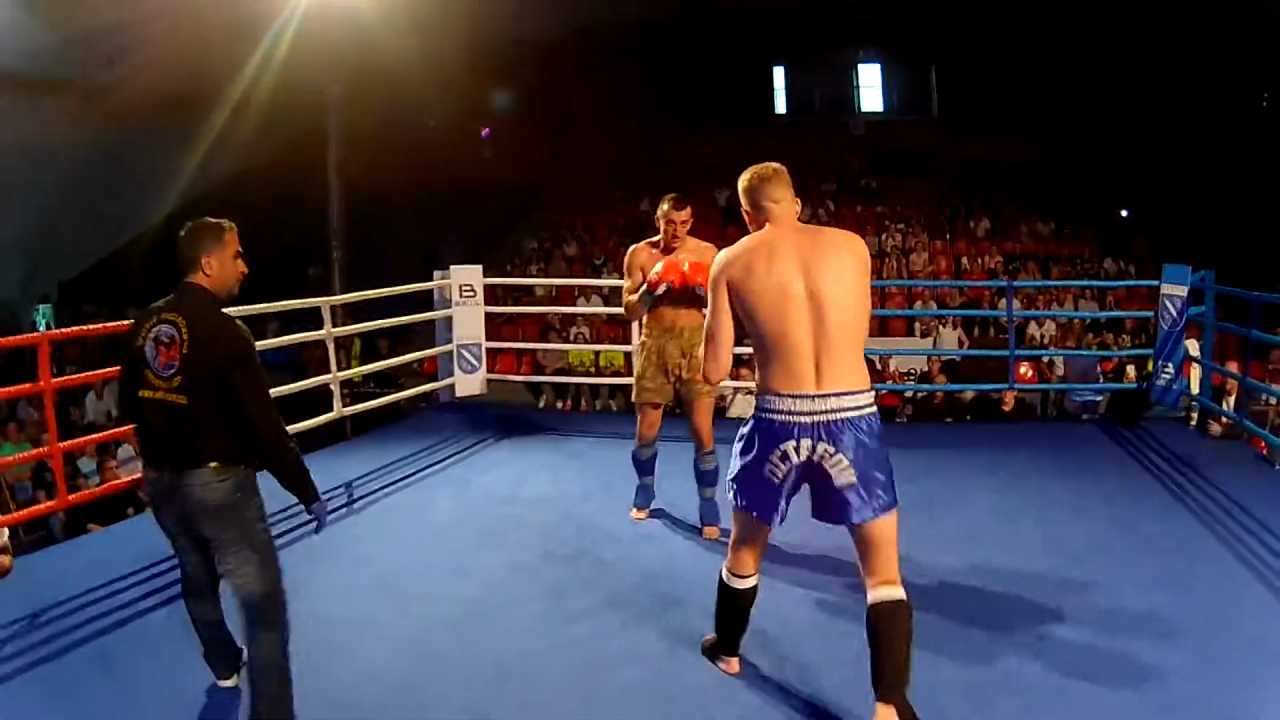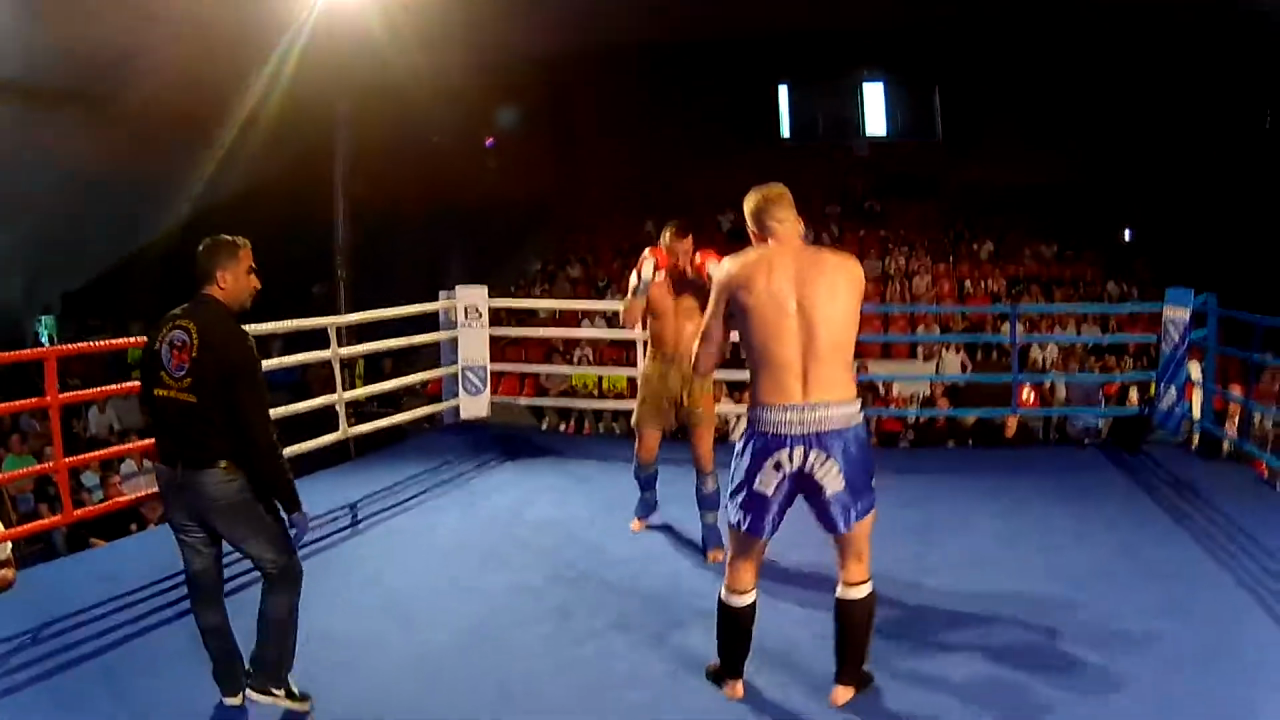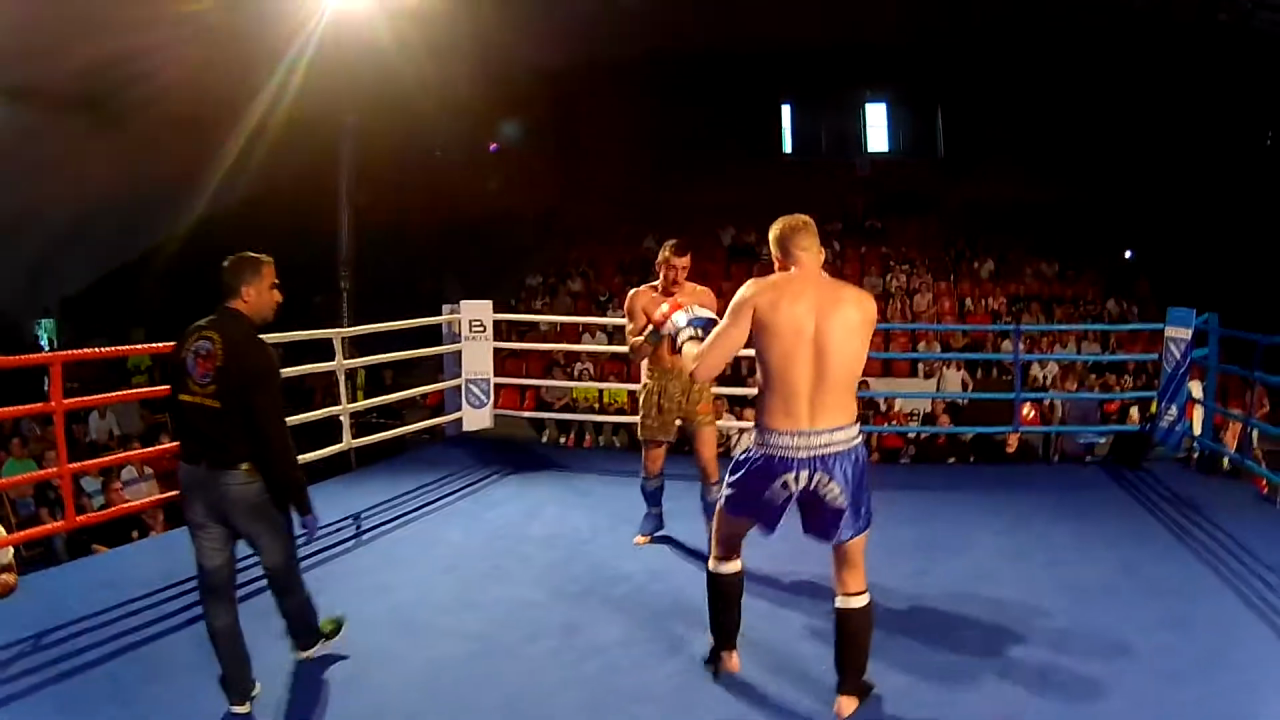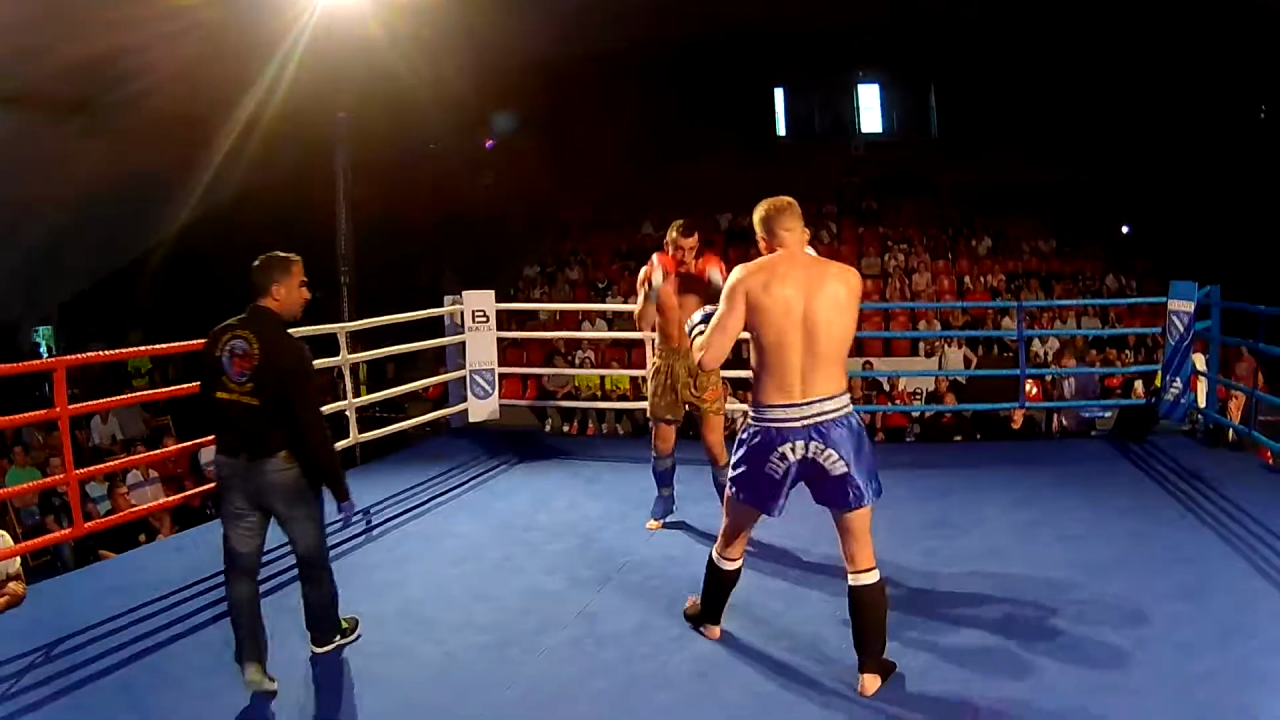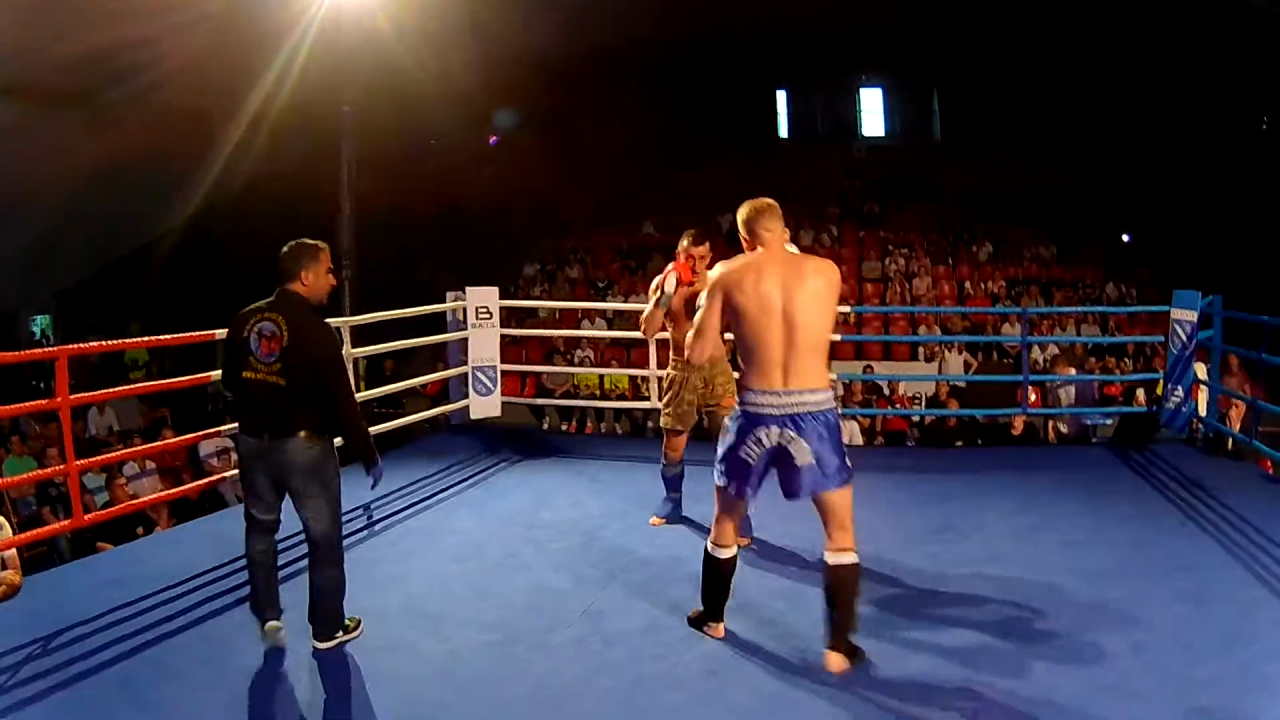
dt=0.2s
person 1, frame 1
left shoulder: (731, 263)
right shoulder: (852, 247)
left elbow: (712, 370)
left hip: (780, 423)
right hip: (853, 418)
left knee: (746, 547)
right knee: (882, 569)
left ankle: (727, 648)
person 1, frame 2
left shoulder: (735, 273)
right shoulder: (848, 270)
left elbow: (702, 365)
left hip: (771, 433)
right hip: (840, 430)
left knee: (742, 562)
right knee: (854, 567)
left ankle: (731, 672)
right ankle: (846, 678)
person 1, frame 3
left shoulder: (758, 294)
right shoulder: (863, 304)
left elbow: (702, 370)
left wrist: (681, 330)
left hip: (775, 453)
right hip: (839, 451)
left knee: (724, 542)
right knee: (851, 576)
left ankle: (725, 649)
person 1, frame 4
left shoulder: (748, 278)
right shoulder: (848, 278)
left elbow: (707, 359)
left wrist: (699, 328)
left hip: (773, 428)
right hip: (834, 422)
left knee: (732, 535)
right knee: (860, 554)
left ankle: (709, 617)
right ankle: (870, 666)
person 1, frame 5
left shoulder: (726, 276)
right shoulder: (827, 272)
left elbow: (698, 356)
left wrist: (716, 316)
left hip: (757, 415)
right hip: (814, 413)
left knee: (726, 524)
right knee: (839, 536)
left ankle: (713, 618)
right ankle: (838, 647)
person 2, frame 1
left shoulder: (145, 325)
right shoulder: (223, 332)
left elbow: (130, 404)
right elbow: (263, 425)
right wrist: (306, 491)
left hip: (162, 482)
right hip: (218, 482)
left knee: (198, 578)
right knee: (264, 603)
left ankle: (226, 664)
person 2, frame 2
left shoulder: (164, 330)
right shoulder: (231, 340)
left elbow: (152, 402)
right elbow: (257, 432)
right wrist: (290, 500)
left hip: (174, 477)
right hip: (227, 479)
left knee: (204, 582)
right knee: (282, 569)
left ankle: (230, 682)
right ankle: (268, 679)
person 2, frame 3
left shoulder: (190, 339)
right shoulder: (253, 352)
left elbow: (180, 408)
right elbow: (273, 438)
right wrist: (302, 502)
left hip: (195, 476)
right hip: (245, 480)
left knee: (215, 584)
right knee: (282, 569)
left ankle: (239, 690)
right ankle: (307, 638)
person 2, frame 4
left shoulder: (219, 338)
right shoulder: (287, 350)
left elbow: (211, 401)
right elbow: (312, 428)
right wrist: (340, 489)
left hip: (232, 466)
right hip: (283, 468)
left knee: (241, 566)
right knee: (312, 554)
left ankle: (252, 659)
right ankle: (325, 633)
person 2, frame 5
left shoulder: (246, 320)
right shoulder: (315, 332)
left elbow: (231, 381)
right elbow: (342, 404)
right wrist: (369, 457)
left hip: (254, 444)
right hip: (305, 448)
left knee: (260, 529)
right knee: (324, 539)
left ankle: (268, 615)
right ankle: (327, 628)
person 3, frame 1
left shoulder: (707, 254)
right shoulder: (640, 254)
right elbow: (629, 310)
left wrist: (710, 291)
right wrist: (651, 289)
left hip: (694, 345)
right hip: (654, 344)
left knee: (702, 434)
right knee: (646, 431)
left ankle: (708, 506)
right ankle: (645, 487)
person 3, frame 2
left shoulder: (705, 273)
right shoulder: (643, 274)
right elbow: (628, 321)
right wrist: (643, 282)
left hip: (696, 371)
right hip: (658, 370)
left knee: (703, 458)
right knee: (645, 452)
left ankle: (712, 532)
right ankle: (647, 500)
person 3, frame 3
left shoulder: (703, 296)
right shoulder: (639, 298)
right elbow: (635, 353)
right wrist: (654, 332)
left hip: (695, 381)
right hip: (657, 383)
left knee: (708, 464)
right knee: (652, 463)
right ankle: (654, 515)
person 3, frame 4
left shoulder: (710, 270)
right shoulder: (650, 274)
right elbow: (643, 324)
left wrist: (721, 286)
right wrist: (654, 288)
right hip: (666, 362)
left knee: (715, 446)
right knee: (662, 441)
right ankle: (664, 499)
person 3, frame 5
right shoulder: (663, 282)
right elbow: (647, 330)
right wrist: (665, 292)
left hip: (717, 371)
right hip: (681, 371)
right knee: (673, 447)
right ankle: (672, 501)
